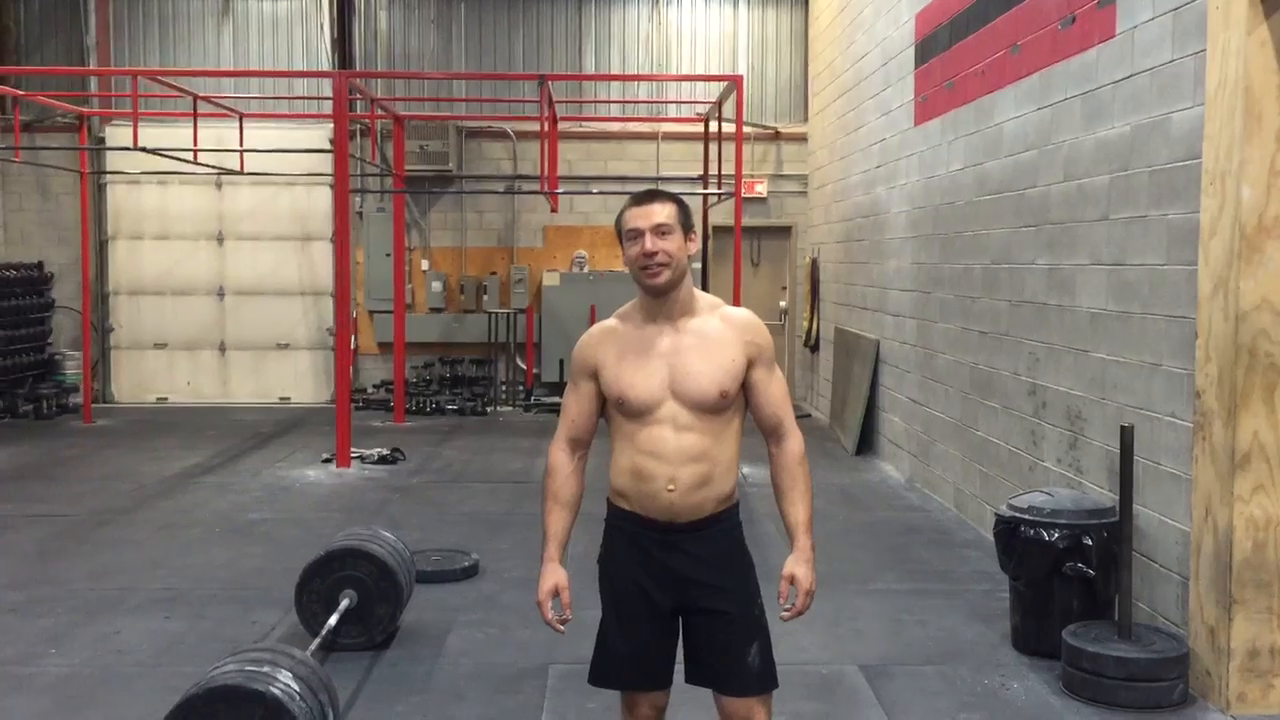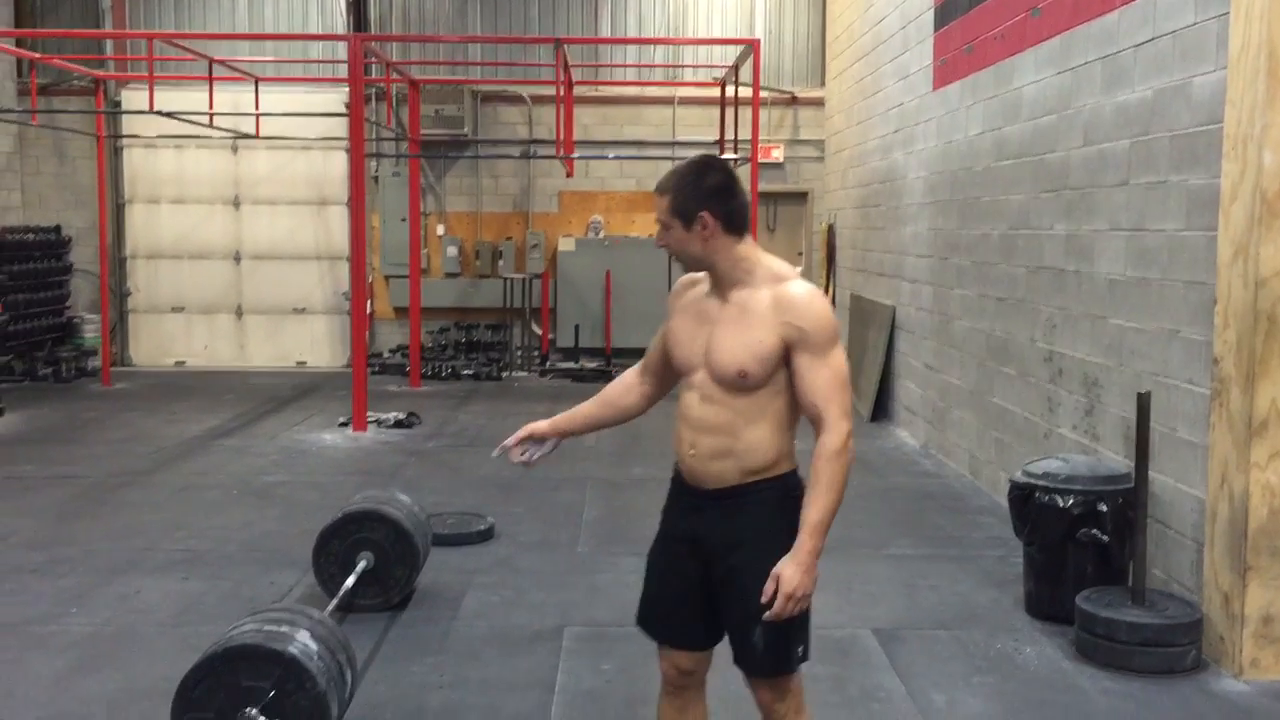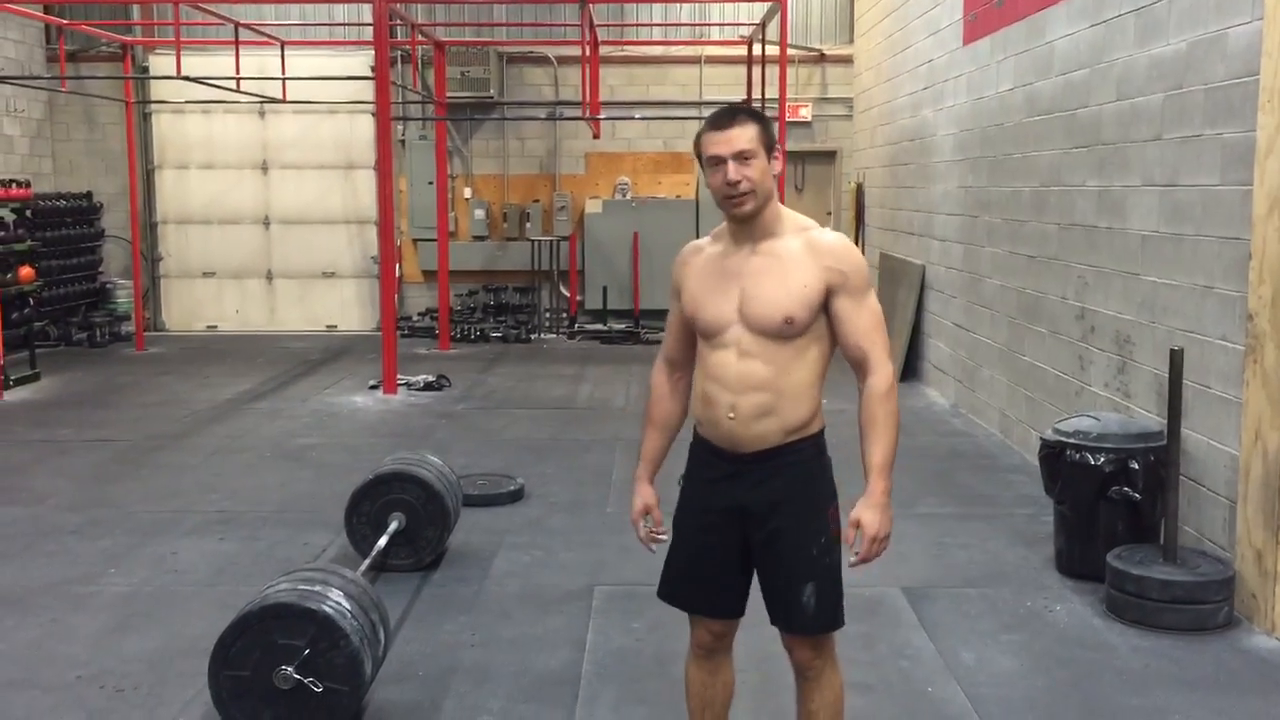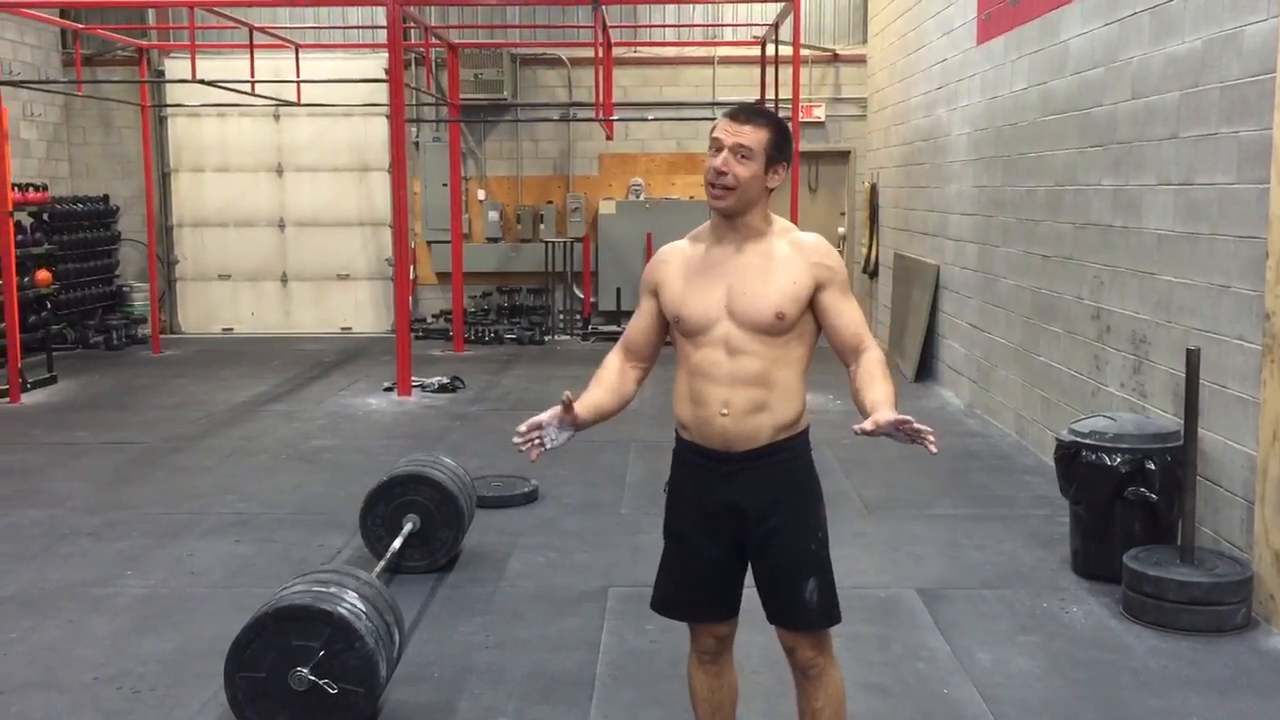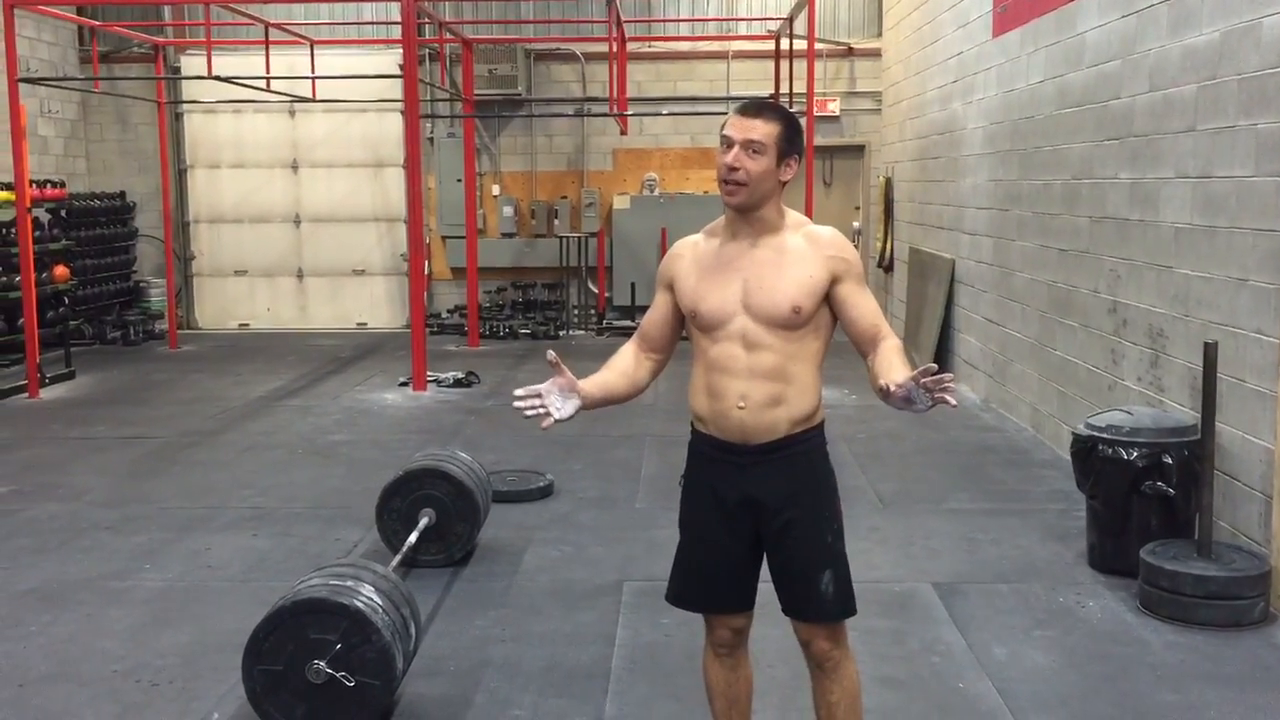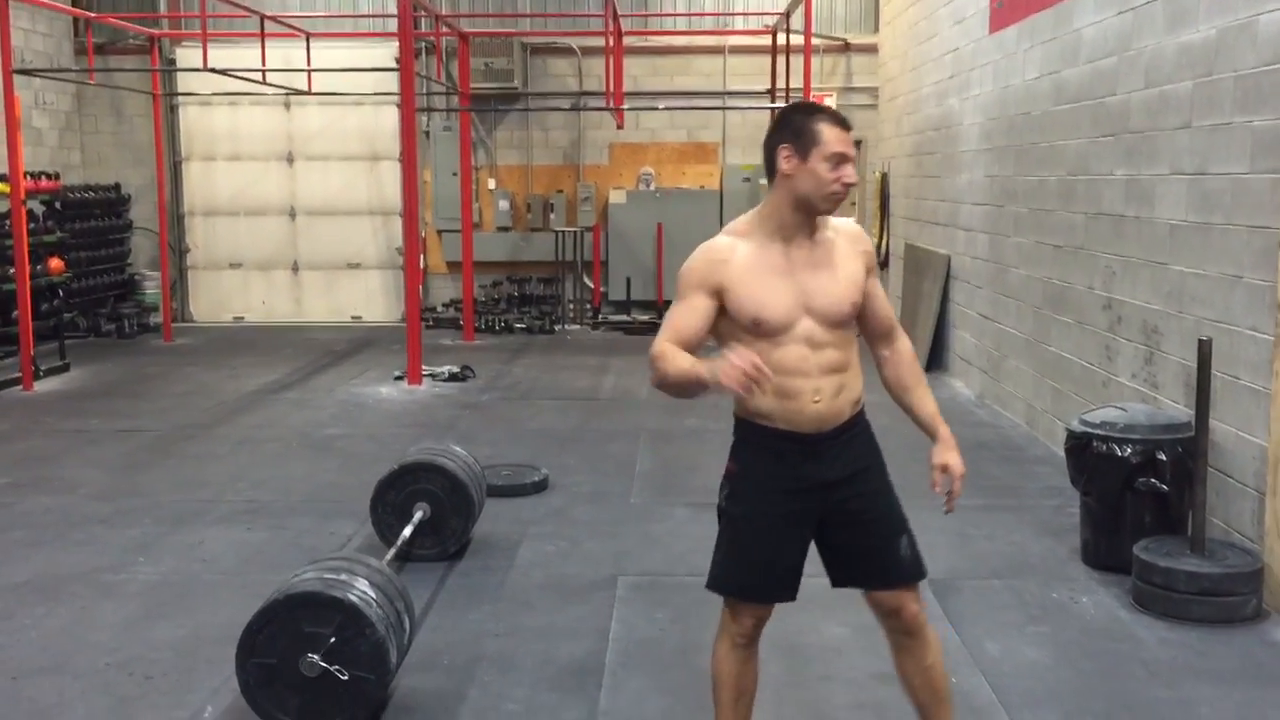
dt=0.7s
person 1, frame 1
left shoulder: (743, 331)
right shoulder: (599, 343)
left elbow: (784, 439)
right elbow: (569, 450)
left wrist: (801, 546)
right wrist: (552, 556)
left hip: (716, 541)
right hip: (631, 543)
person 1, frame 2
left shoulder: (798, 306)
right shoulder: (686, 293)
left elbow: (835, 431)
right elbow: (647, 380)
left wrist: (805, 550)
right wrist: (557, 426)
left hip: (761, 511)
right hip: (686, 505)
right knee: (679, 670)
person 1, frame 3
left shoulder: (828, 255)
right shoulder: (692, 262)
left elbow: (876, 372)
right elbow: (672, 370)
left wrist: (877, 491)
right wrist: (645, 474)
left hip: (792, 471)
right hip: (709, 470)
left knee: (809, 647)
right knee: (707, 636)
person 1, frame 4
left shoulder: (811, 257)
right shoulder: (669, 263)
left elbow: (861, 352)
right elbow: (631, 359)
left wrist: (881, 411)
right wrist: (578, 413)
left hip: (780, 470)
right hip: (696, 472)
left knee: (808, 645)
right knee: (708, 638)
person 1, frame 5
left shoulder: (827, 250)
right shoulder: (685, 256)
left elbow: (878, 341)
right elbow: (646, 351)
left wrist: (898, 383)
right wrist: (583, 392)
left hip: (796, 463)
right hip: (711, 465)
left knee: (823, 638)
right knee: (724, 632)
person 1, frame 6
left shoulder: (853, 243)
right shoulder: (718, 259)
left elbow: (890, 345)
right elbow: (664, 361)
left wrist: (940, 435)
right wrist: (711, 370)
left hip: (852, 450)
right hip: (767, 458)
left knee: (904, 610)
right knee: (742, 621)
